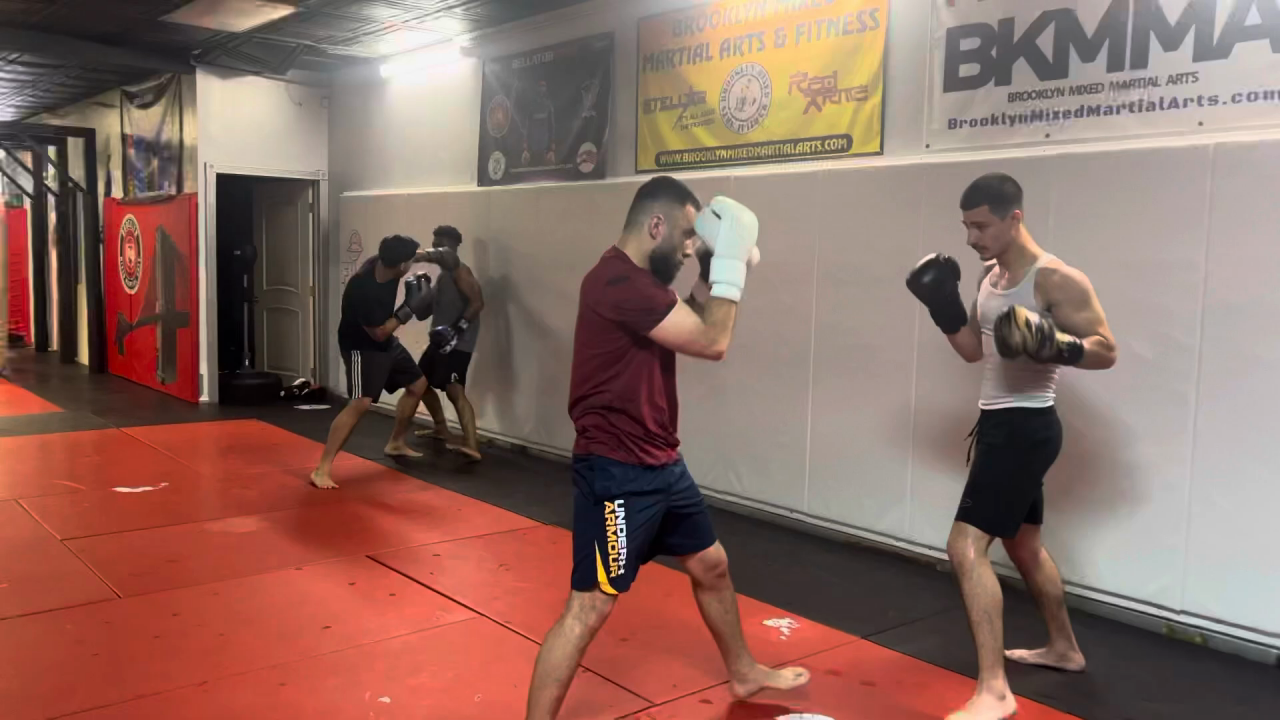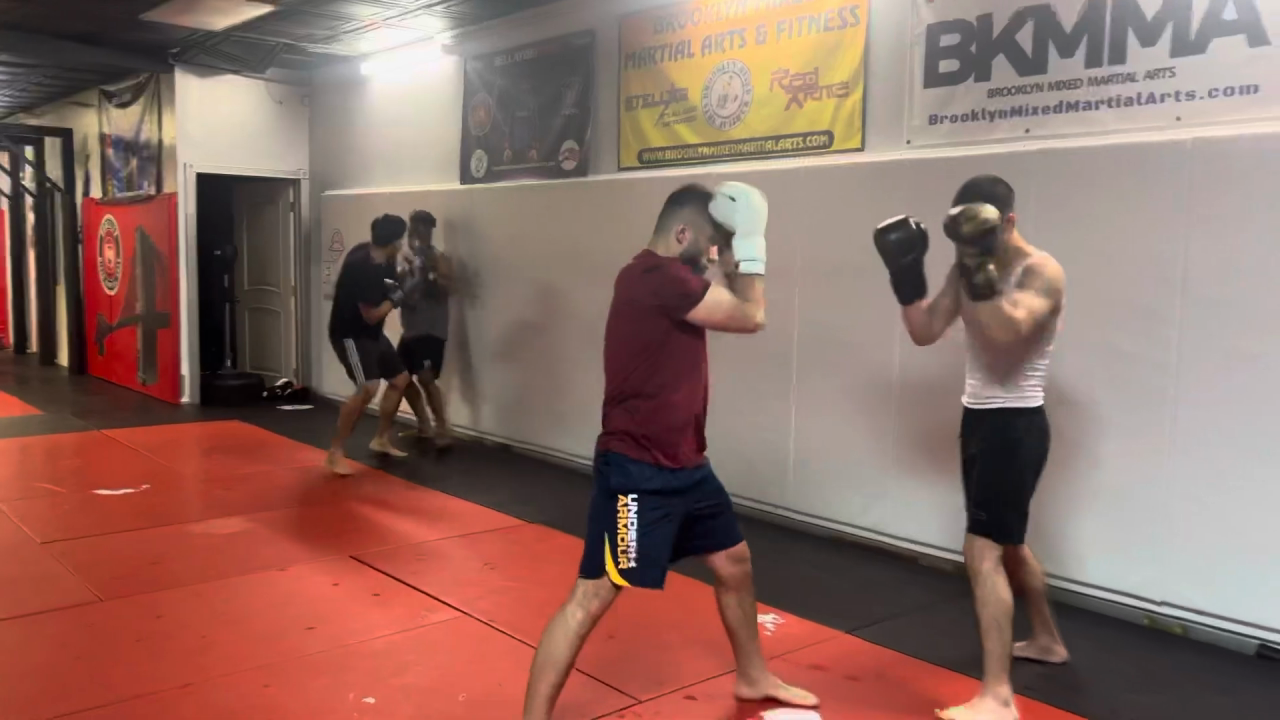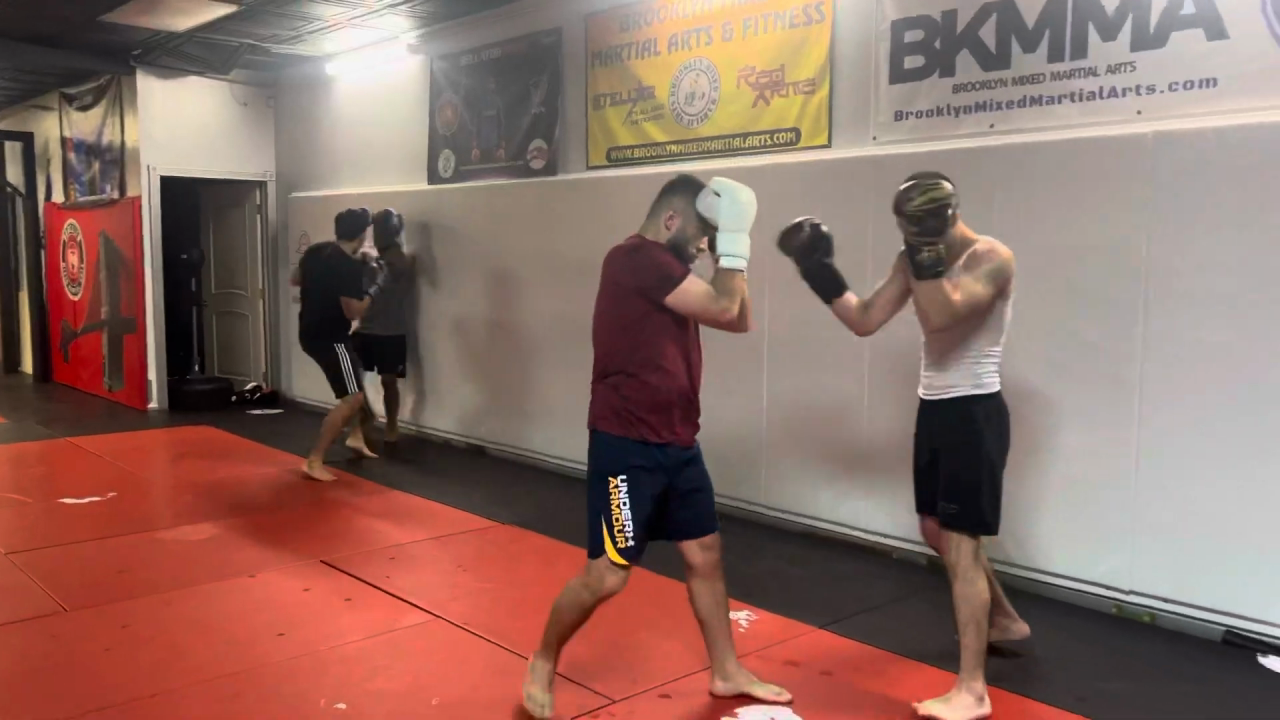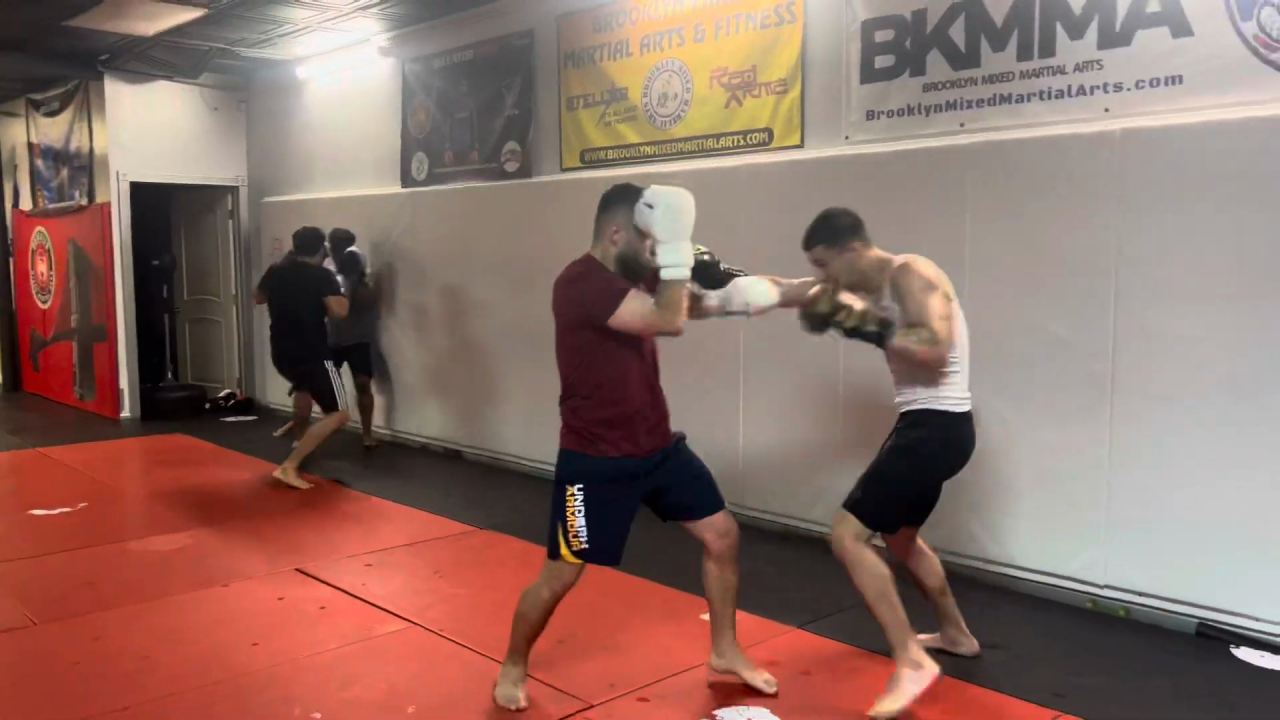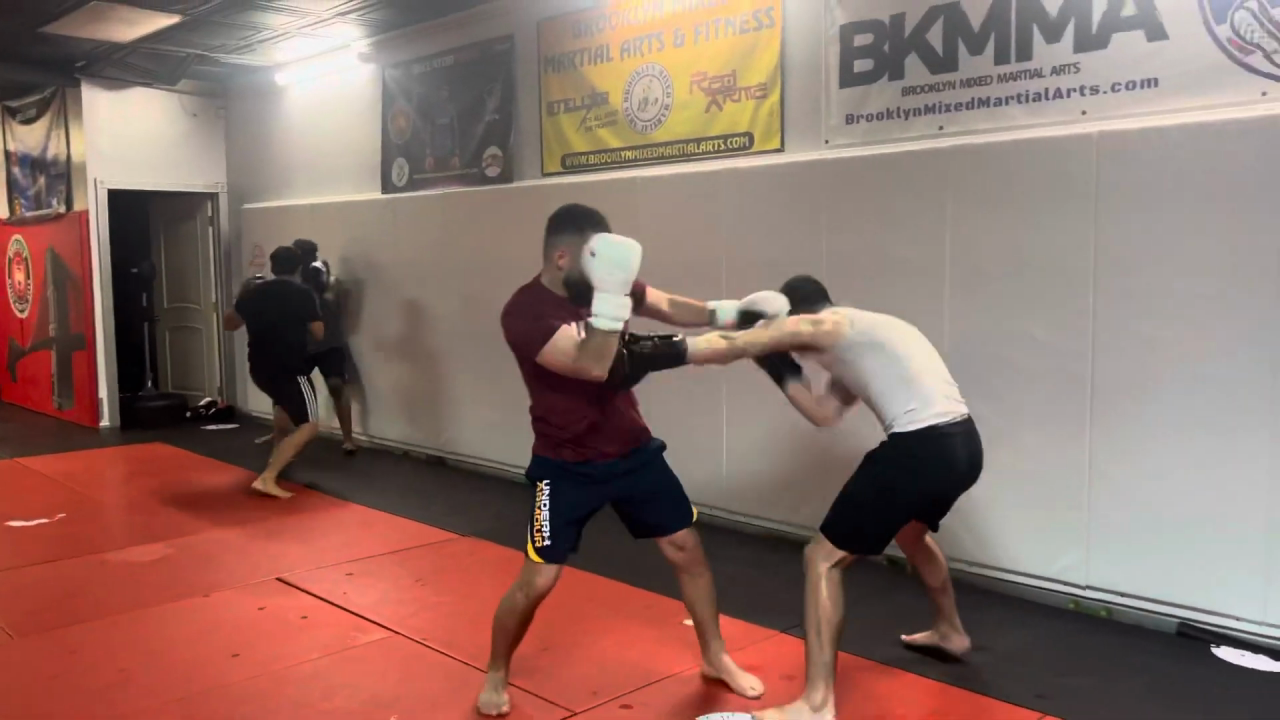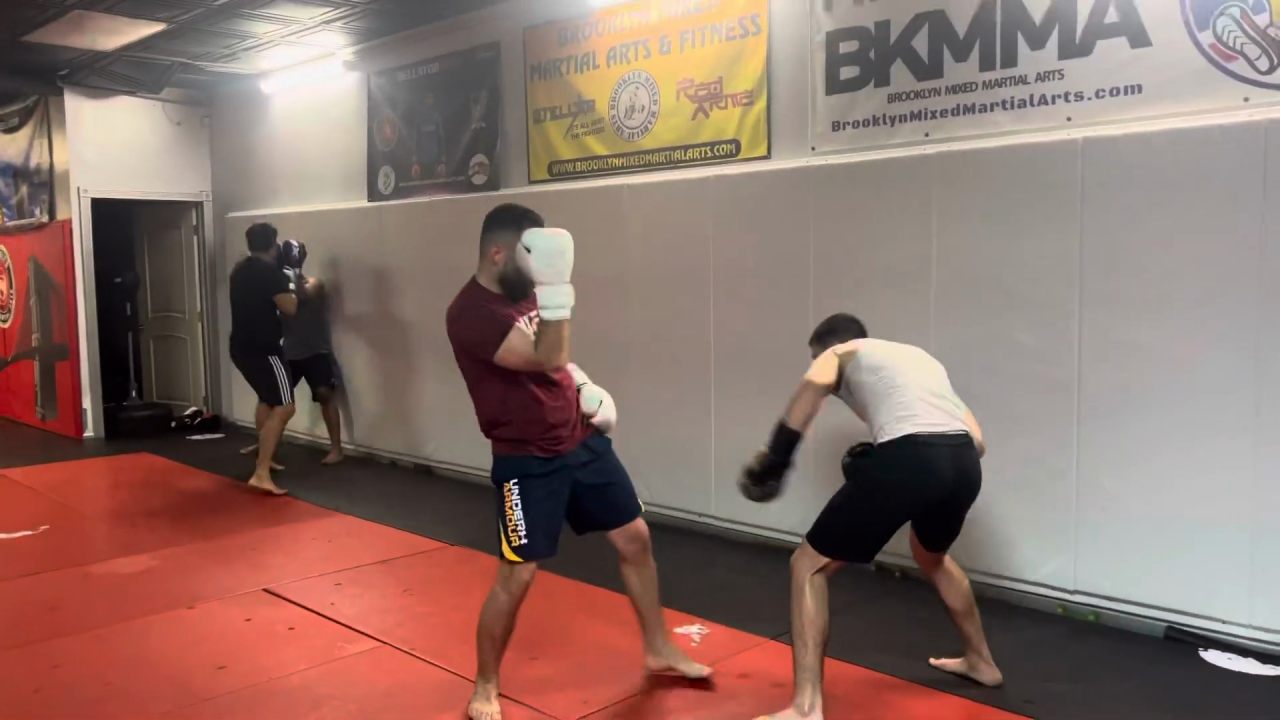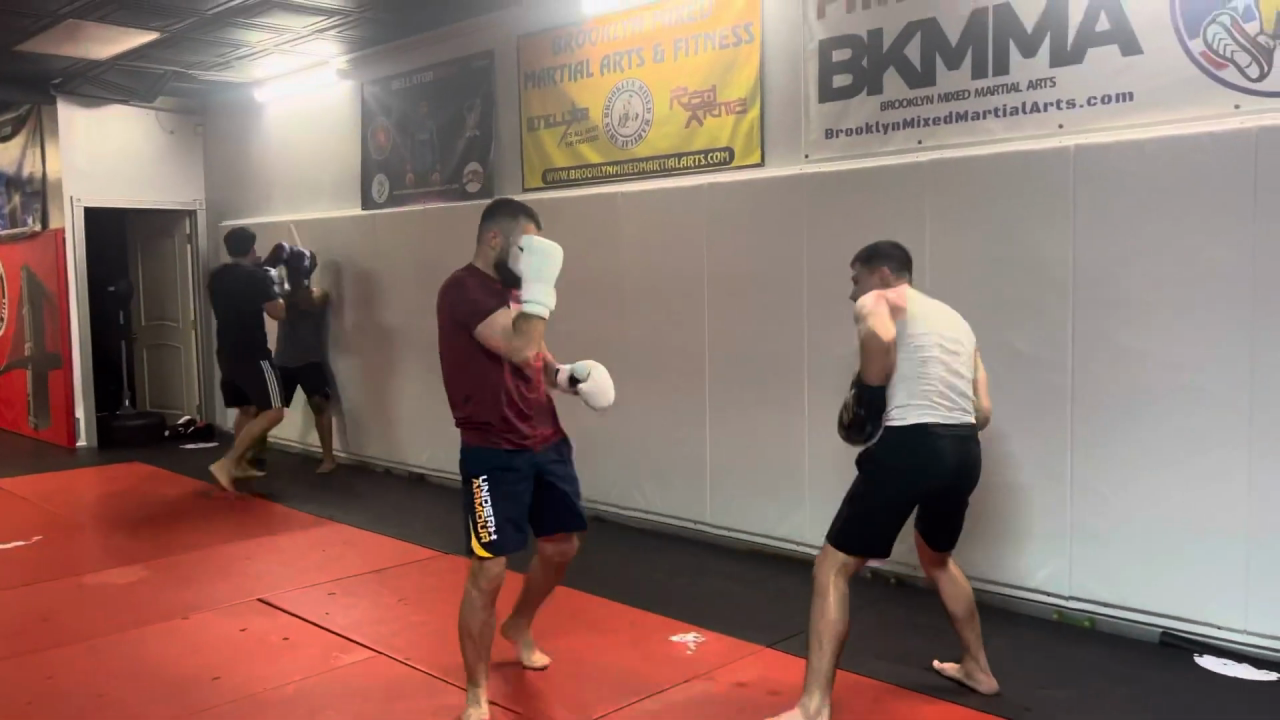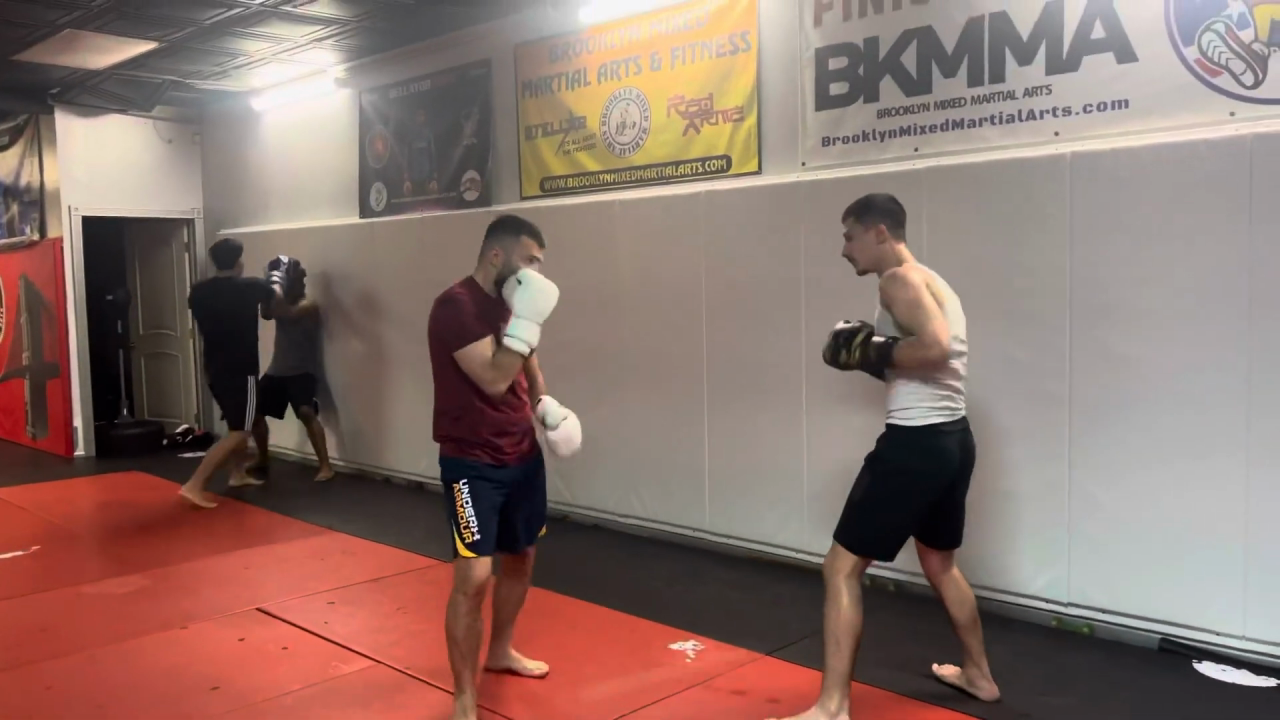
dt=0.2s
person 1, frame 1
left shoulder: (642, 278)
right shoulder: (621, 282)
left elbow: (700, 331)
right elbow: (712, 344)
left wrist: (721, 267)
right wrist: (729, 263)
left hip: (659, 464)
right hip: (617, 471)
left knee: (711, 566)
right knee: (590, 608)
left ankle: (745, 673)
person 1, frame 2
left shoulder: (677, 282)
right shoulder: (654, 277)
left elbow: (744, 315)
right elbow: (748, 317)
left wrist: (738, 254)
right wrist: (749, 242)
left hip: (686, 464)
right hip: (637, 468)
left knee: (735, 565)
right knee: (592, 598)
person 1, frame 3
left shoulder: (666, 266)
right shoulder: (636, 260)
left elbow: (741, 321)
right elbow: (721, 309)
left wrist: (729, 246)
right wrist: (733, 237)
left hip: (676, 444)
right hip: (626, 447)
left knee: (705, 558)
right knee: (606, 576)
left ankle: (728, 673)
right ankle: (542, 665)
person 1, frame 4
left shoulder: (636, 272)
right shoulder: (586, 282)
left elbow: (672, 314)
right elbow: (670, 321)
right wrist: (673, 246)
left hip: (655, 443)
right hip: (594, 457)
left knee: (722, 535)
right knee: (562, 575)
left ankle: (727, 654)
right ankle: (514, 663)
person 1, frame 5
left shoulder: (609, 283)
right shoulder: (524, 314)
left elbow: (669, 307)
right elbow: (590, 367)
left wrist: (728, 312)
right wrist: (607, 294)
left hip: (631, 448)
right hip: (566, 464)
left knee: (686, 549)
right knee: (538, 579)
left ankle: (716, 658)
right ankle: (496, 675)
person 1, frame 6
left shoulder: (524, 290)
right shoulder: (471, 314)
right elbow: (548, 359)
left wrist: (582, 386)
right wrist: (553, 286)
left hip: (583, 444)
right hip: (526, 461)
left knee: (635, 542)
right knee: (517, 576)
left ankle: (661, 650)
person 1, frame 7
left shoulder: (515, 287)
right shoulder: (464, 290)
right elbow: (520, 349)
left wrist: (572, 376)
right wrist: (539, 286)
left hip: (546, 442)
right hip: (494, 454)
left knee: (562, 548)
right knee: (488, 573)
left ankle: (518, 633)
person 1, frame 8
left shoulder: (520, 304)
right shoulder: (455, 308)
right elbow: (495, 381)
left wrist: (552, 410)
right wrist: (525, 320)
left hip: (525, 457)
right hip: (474, 463)
left knee: (518, 560)
right knee: (474, 577)
left ankle: (501, 650)
person 2, frame 1
left shoulder: (1059, 279)
right shoulder: (992, 274)
left elbow: (1106, 351)
right elbow: (975, 349)
left wrist: (1047, 344)
right wrist: (943, 303)
left hip: (1025, 427)
right hip: (996, 420)
left knee: (966, 545)
right knee: (1023, 541)
right ankle: (1064, 647)
person 2, frame 2
left shoulder: (1042, 272)
right shoulder: (968, 267)
left elbow: (1005, 336)
right elbow: (924, 330)
left wrist: (979, 271)
right wrist: (904, 268)
left hip: (1015, 427)
right hip: (978, 420)
left knee: (982, 554)
right knee: (1008, 544)
right ankle: (1047, 641)
person 2, frame 3
left shoulder: (992, 258)
right shoulder: (916, 258)
left elbow: (939, 316)
right elbow: (864, 321)
left wrist: (930, 251)
right wrist: (817, 270)
left hip: (974, 414)
right hip: (934, 412)
left knee: (960, 548)
right knee: (941, 534)
right ankle: (1005, 621)
person 2, frame 4
left shoulder: (910, 272)
right shoulder: (877, 281)
left elbow: (936, 353)
right elbow: (808, 302)
left wrist: (864, 324)
left hip: (938, 428)
right hip: (920, 425)
left knee: (848, 535)
right knee: (901, 538)
left ankle: (911, 663)
right ankle: (955, 634)
person 2, frame 5
left shoulder: (818, 324)
right shoulder: (877, 333)
left elbow: (737, 343)
right elbow: (826, 414)
right wrist: (781, 369)
left hip: (922, 450)
right hip: (961, 446)
left knee: (825, 557)
right knee: (910, 532)
right ankle: (948, 631)
person 2, frame 6
left shoulder: (839, 355)
right shoulder: (921, 359)
left elbow: (814, 384)
right elbow: (976, 441)
left wrist: (774, 458)
left hip: (905, 462)
right hip: (963, 464)
left knee: (809, 567)
right knee: (932, 556)
right ankle: (981, 664)
person 2, frame 7
left shoulder: (877, 303)
right shoulder: (955, 320)
left elbow: (880, 339)
right elbow: (982, 413)
left wrist: (867, 398)
left hip: (910, 448)
right hip: (961, 450)
left knee: (833, 569)
right knee: (937, 560)
right ankle: (977, 669)
person 2, frame 8
left shoulder: (903, 279)
right shoulder: (934, 285)
left elbow: (936, 349)
left wrist: (875, 352)
right wrist: (871, 352)
left hip: (914, 446)
right hip: (952, 439)
left knee: (841, 567)
right knee: (939, 564)
right ankle: (979, 676)
person 3, frame 1
left shoulder: (382, 265)
right shoulder: (364, 291)
right elbow: (378, 333)
left wrist: (415, 283)
right wrist: (410, 307)
left hip: (387, 343)
right hip: (361, 347)
left knee: (418, 385)
right knee: (359, 404)
left ankle: (396, 444)
right ankle: (323, 467)
person 3, frame 2
left shoulder: (363, 253)
right shoulder: (367, 272)
right elbow: (371, 316)
left wrist: (387, 285)
right wrist: (399, 294)
left hip: (370, 334)
right hip: (351, 335)
left knee: (399, 379)
right knee: (367, 388)
left ankle: (381, 440)
right ankle: (336, 452)
person 3, frame 3
left shoulder: (316, 251)
right shoulder: (350, 267)
left elbow: (296, 279)
right elbow: (354, 312)
right wrist: (375, 288)
left hip: (311, 333)
right hip: (329, 338)
left knee: (353, 380)
right knee: (353, 398)
left ankle: (356, 438)
right ankle: (315, 461)
person 3, frame 4
left shoulder: (275, 271)
right shoulder: (322, 276)
left elbow: (259, 297)
right elbow: (340, 311)
right wrist: (338, 287)
left hip: (281, 354)
right hip: (313, 354)
left knee: (305, 386)
right knee: (338, 414)
left ankle: (304, 438)
right ankle: (289, 467)
person 3, frame 5
left shoulder: (253, 292)
right shoulder: (303, 295)
left elbow: (230, 323)
right elbow: (318, 333)
left hip: (259, 369)
right hip: (290, 370)
left knee: (284, 402)
right knee: (308, 427)
left ankle: (280, 455)
right ankle: (268, 478)
person 3, frame 6
left shoulder: (241, 268)
right shoulder: (271, 270)
right elbow: (289, 308)
right wrist: (291, 285)
left hip: (241, 348)
right hip: (263, 350)
left knee: (268, 399)
right knee: (283, 408)
left ankle: (264, 459)
right ankle: (262, 474)
person 3, frame 7
left shoulder: (216, 276)
right shoulder: (255, 276)
right elbow: (278, 313)
right wrist: (275, 284)
left hip: (227, 354)
right hip: (252, 355)
left knee: (247, 408)
right knee: (273, 412)
left ankle: (238, 464)
right ankle: (227, 463)
person 3, frame 8
left shoulder: (199, 291)
right shoulder: (250, 287)
right elbow: (277, 294)
right wrist: (276, 278)
left hip: (214, 369)
right hip: (242, 371)
left knee: (240, 422)
right knee: (238, 432)
left ankle: (239, 474)
right ankle: (194, 486)
person 4, frame 1
left shoulder: (460, 271)
right shoulder: (443, 274)
left elbow: (478, 301)
left wrist: (459, 328)
left hip: (457, 344)
right hip: (440, 341)
left knee: (454, 391)
left ankle: (472, 446)
right ankle: (441, 429)
person 4, frame 2
left shoulder: (438, 258)
right shoulder: (411, 261)
left elbow: (446, 286)
right elbow: (404, 289)
left wrist: (425, 274)
left hip: (431, 331)
right hip: (411, 329)
left knee: (425, 378)
left ankle: (444, 431)
right ankle: (424, 426)
person 4, frame 3
left shoulder: (404, 257)
left elbow: (401, 269)
left wrist: (393, 240)
left hip: (393, 330)
right hip: (367, 328)
left knee: (388, 380)
left ankle: (391, 428)
right ankle: (366, 416)
person 4, frame 4
left shoulder: (360, 276)
left elbow: (368, 300)
left wrist: (360, 273)
left hip: (358, 340)
right hip: (332, 338)
left knee: (362, 382)
left ankle: (367, 433)
person 4, frame 5
left shoulder: (329, 282)
left elbow: (329, 306)
left wrist: (321, 287)
left hip: (330, 345)
left knee: (336, 385)
left ankle: (348, 437)
person 4, frame 6
left shoulder: (314, 285)
left elbow: (302, 295)
left wrist: (292, 270)
left hip: (316, 351)
right hip: (289, 353)
left knee: (325, 393)
left ankle: (336, 448)
person 4, frame 7
left shoulder: (319, 294)
right shoulder: (285, 292)
left elbow: (305, 304)
left wrist: (302, 278)
left hip: (311, 360)
right hip: (283, 360)
left knee: (318, 403)
left ankle: (329, 457)
person 4, frame 8
left shoulder: (309, 306)
right shoulder: (280, 304)
left elbow: (286, 312)
left wrist: (283, 283)
left hip: (303, 371)
right hip: (277, 370)
left knee: (307, 413)
left ankle: (325, 466)
right ankle: (262, 459)
